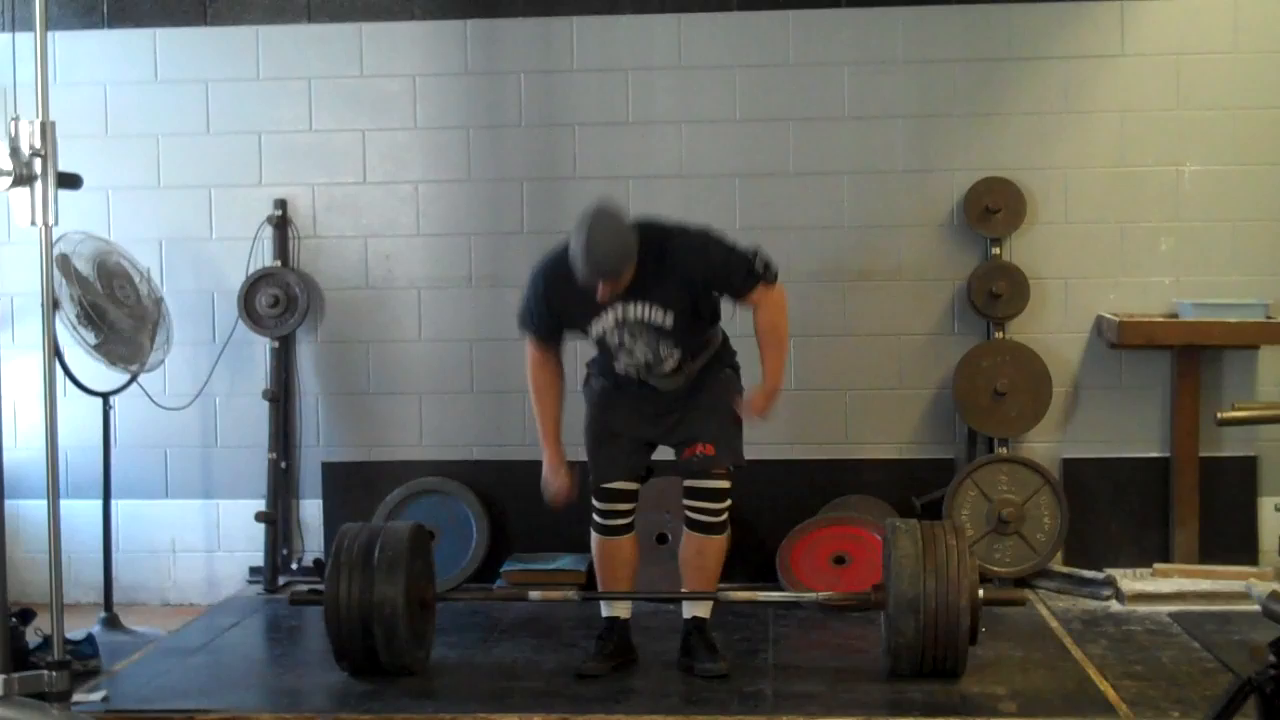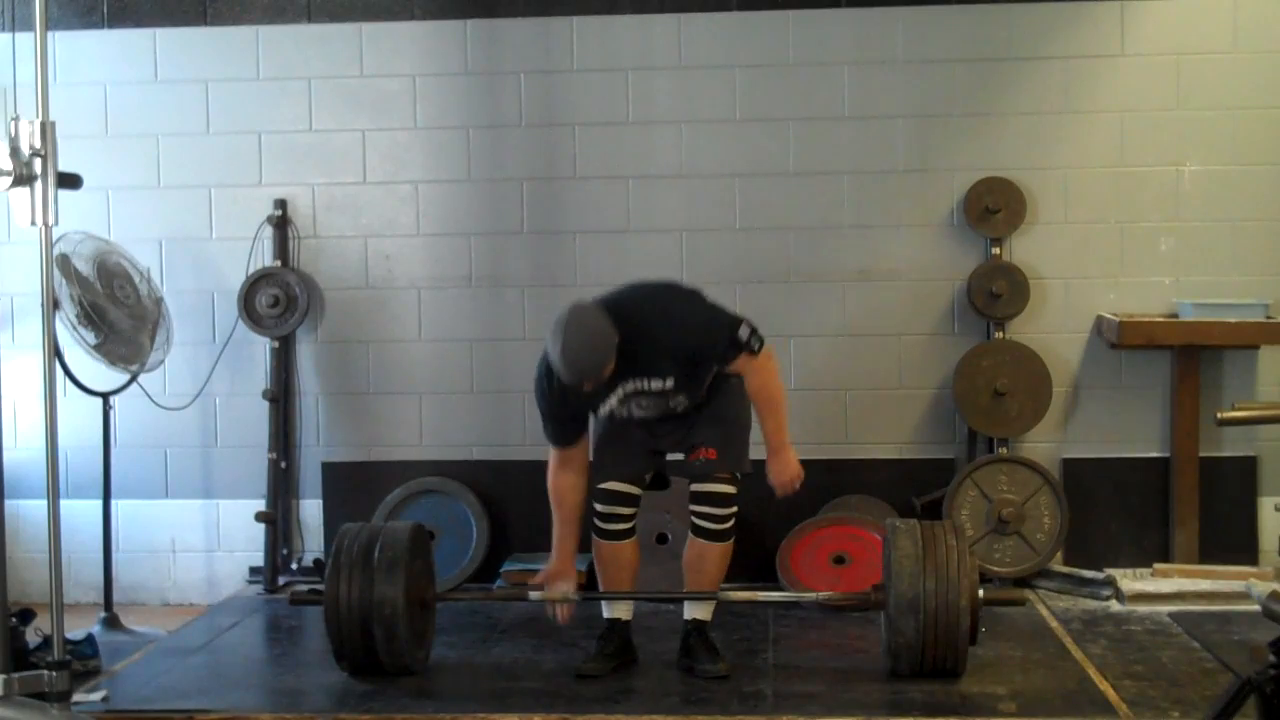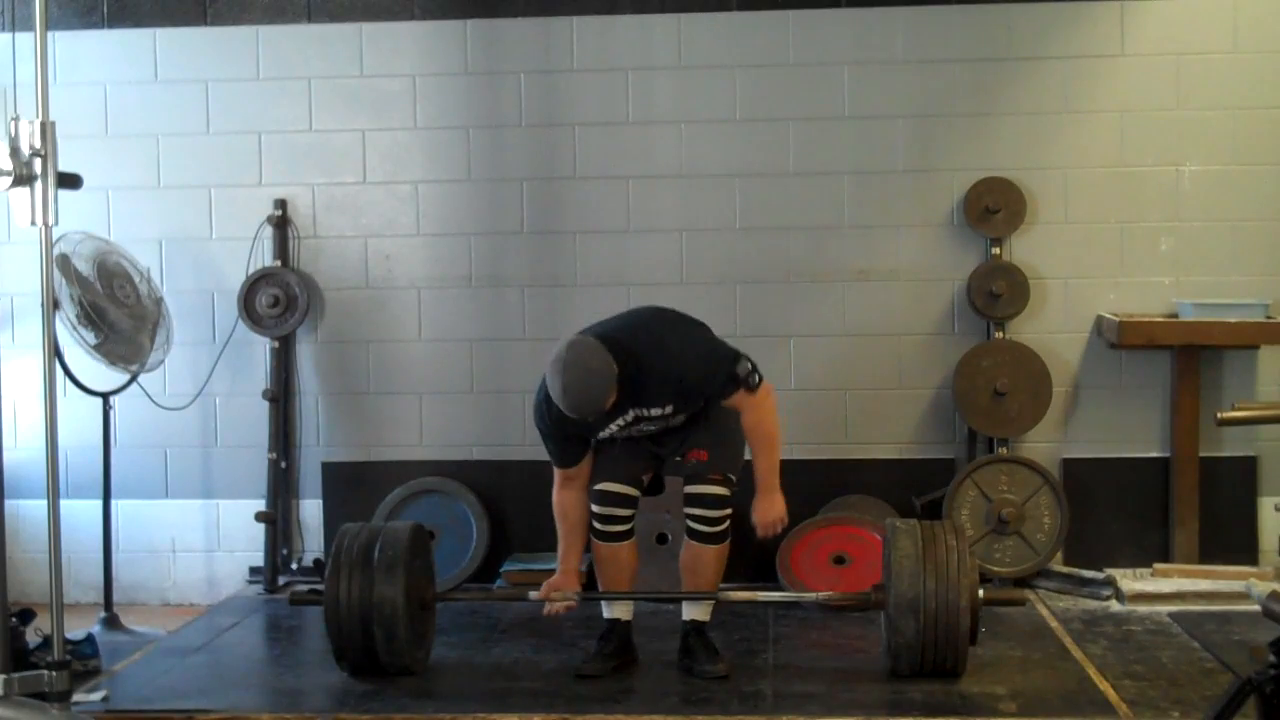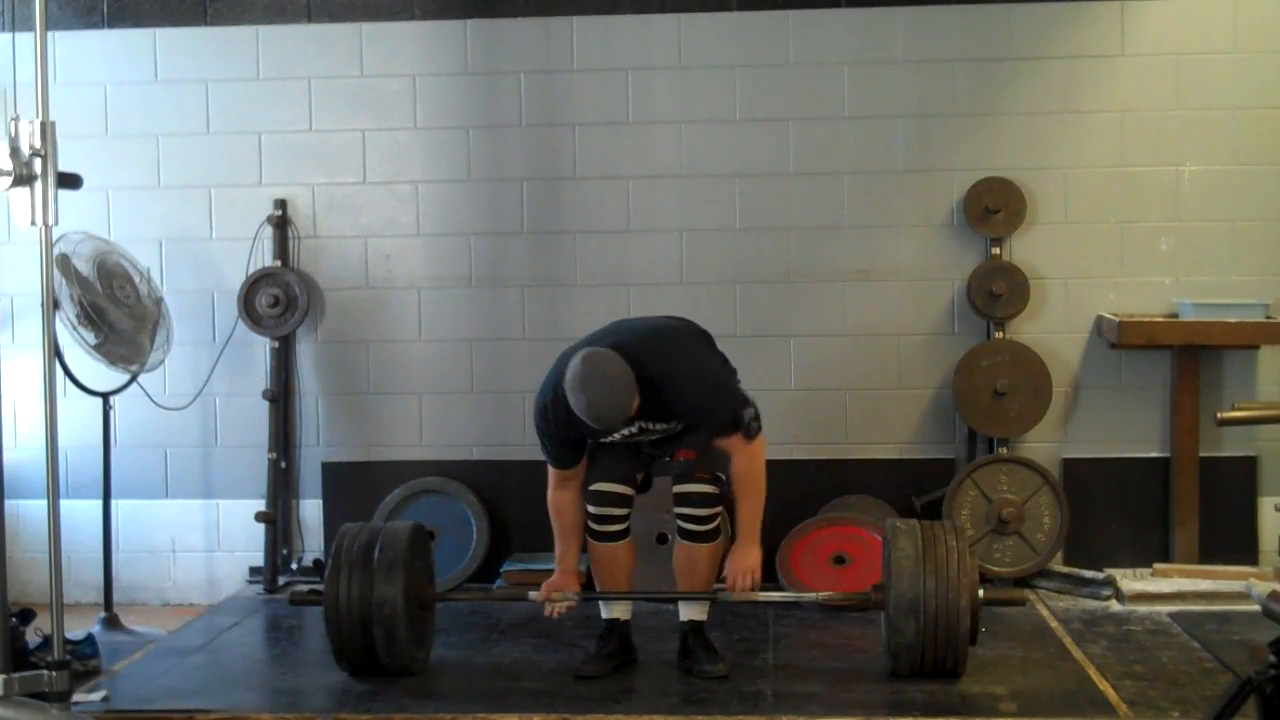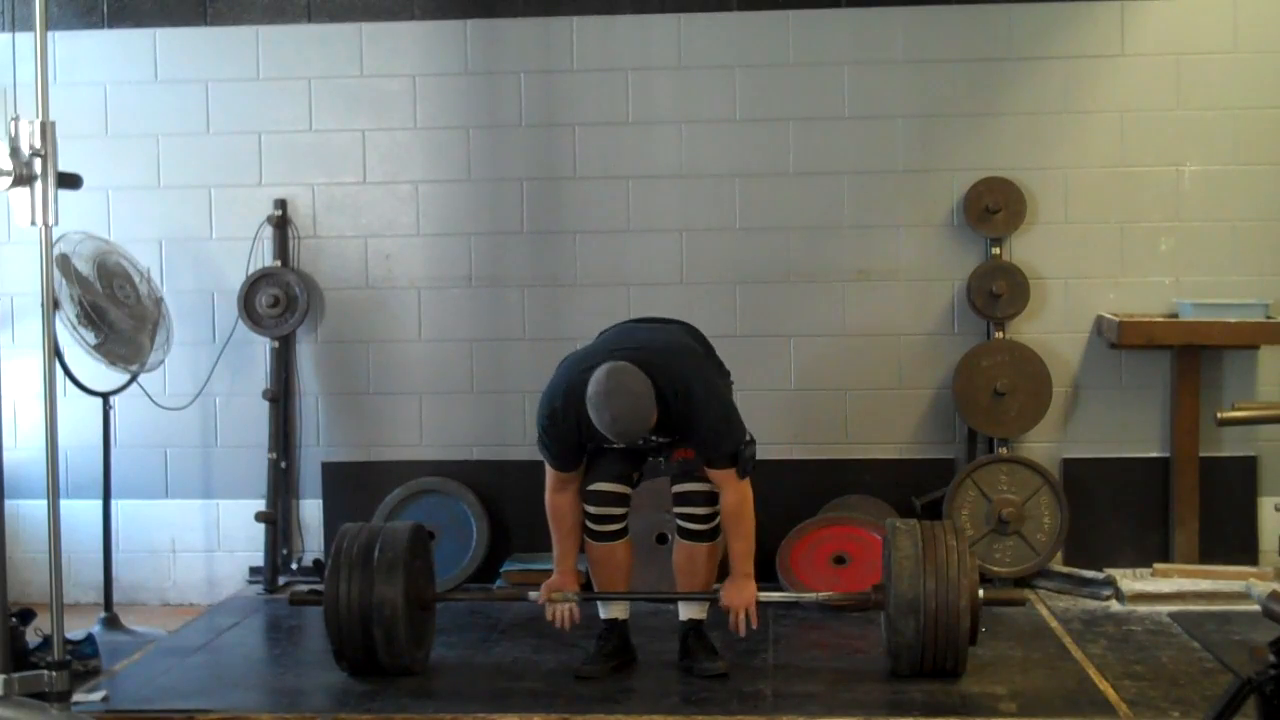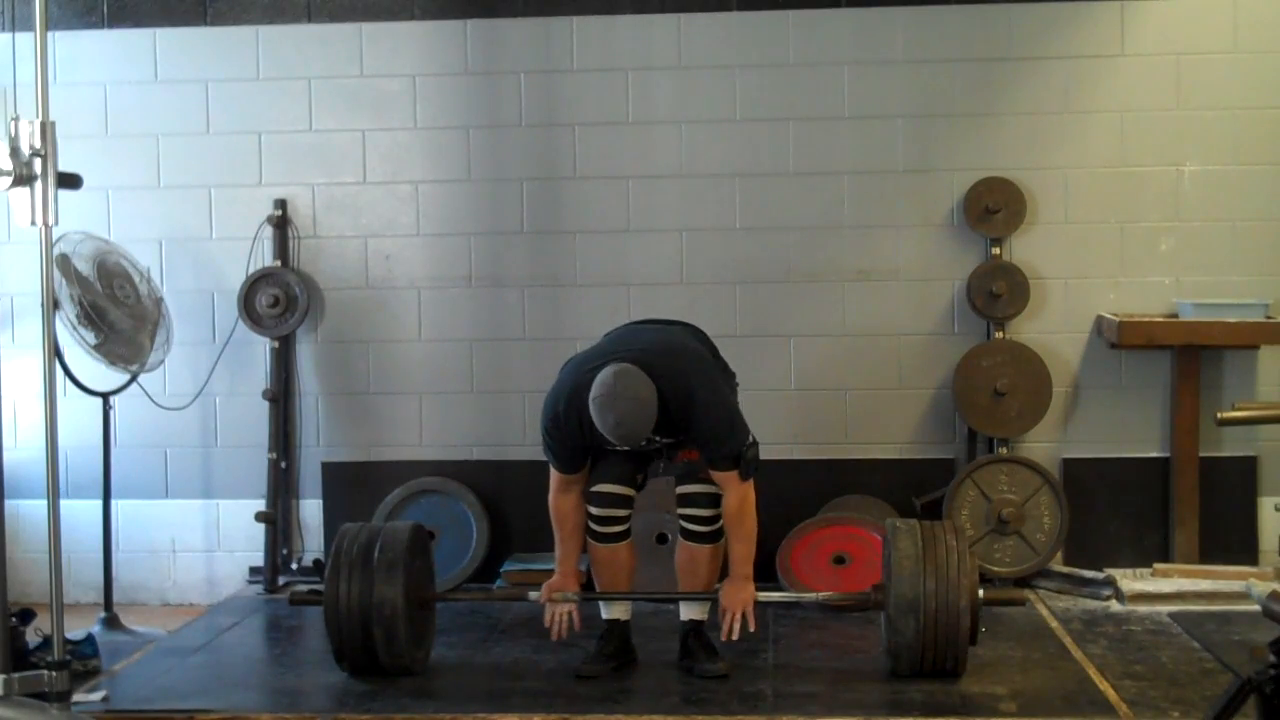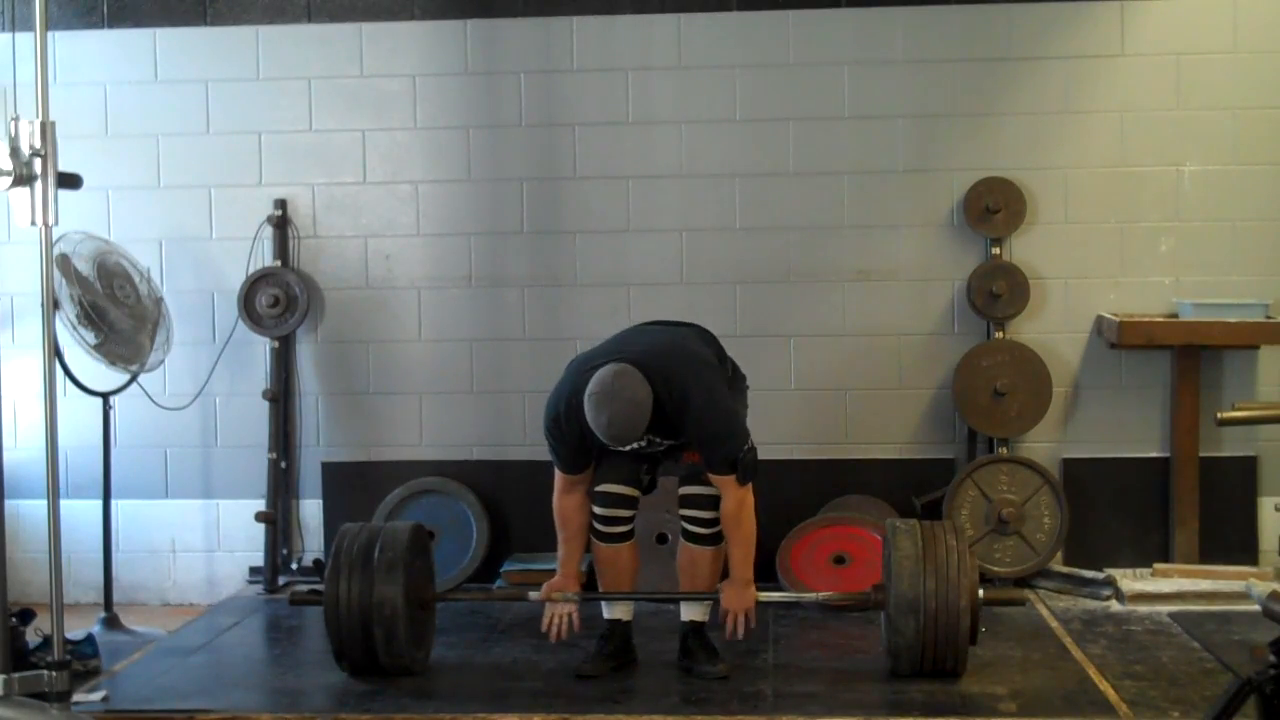
dt=0.2s
person 1, frame 1
left shoulder: (688, 251)
right shoulder: (552, 280)
left elbow: (766, 290)
right elbow: (542, 355)
left wrist: (771, 378)
right wrist: (552, 452)
left hip: (702, 384)
right hip: (620, 389)
left knee: (707, 500)
right knee: (611, 504)
left ankle: (696, 631)
right ankle: (615, 632)
person 1, frame 2
left shoulder: (671, 317)
right shoulder: (556, 380)
left elbow: (757, 361)
right elbow: (566, 466)
left wrist: (780, 451)
right wrist: (562, 558)
left hip: (709, 397)
left knee: (714, 503)
right knee: (610, 505)
left ankle: (695, 635)
right ankle: (616, 634)
person 1, frame 3
left shoulder: (671, 348)
right shoulder: (553, 404)
left elbow: (755, 399)
right elbow: (570, 485)
left wrist: (768, 494)
right wrist: (567, 570)
left hip: (707, 408)
left knee: (708, 503)
right knee: (608, 504)
left ankle: (694, 635)
right ankle: (616, 634)
person 1, frame 4
left shoulder: (689, 374)
right shoulder: (554, 404)
left elbow: (747, 447)
right elbow: (565, 485)
left wrist: (748, 543)
right wrist: (566, 570)
left hip: (694, 406)
left knee: (699, 503)
right knee: (602, 503)
left ankle: (692, 634)
right ankle: (616, 634)
person 1, frame 5
left shoulder: (701, 397)
right shoulder: (562, 405)
left elbow: (734, 488)
right elbow: (562, 487)
left wrist: (742, 576)
right wrist: (564, 572)
left hip: (688, 389)
left knee: (698, 504)
right knee: (600, 504)
left ankle: (693, 634)
right ankle: (615, 635)
person 1, frame 6
left shoulder: (706, 399)
right shoulder: (565, 407)
left elbow: (737, 489)
right elbow: (566, 490)
left wrist: (741, 578)
right wrist: (565, 573)
left hip: (696, 390)
left knee: (702, 505)
right knee: (603, 505)
left ankle: (693, 634)
right ankle: (616, 635)
person 1, frame 7
left shoulder: (706, 402)
right shoulder: (566, 408)
left elbow: (735, 493)
right elbow: (571, 490)
left wrist: (741, 581)
right wrist: (567, 574)
left knee: (703, 509)
right knee: (609, 506)
left ankle: (694, 635)
right ankle: (617, 635)
